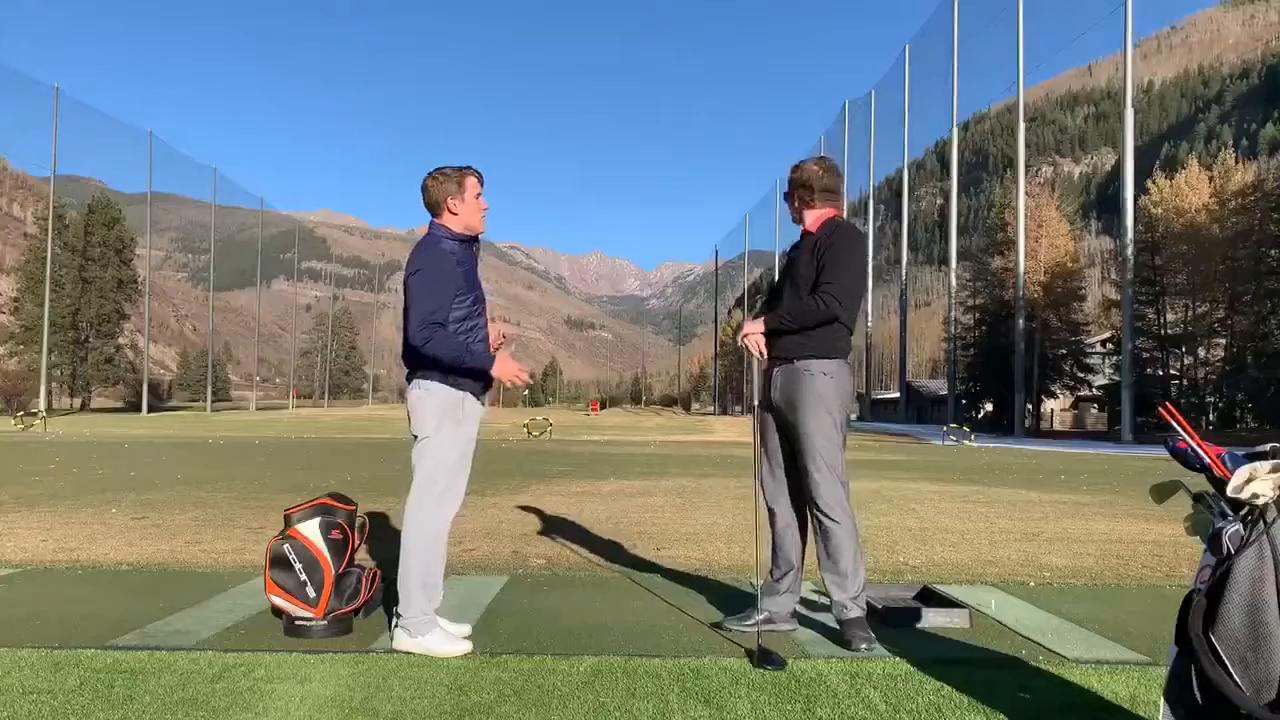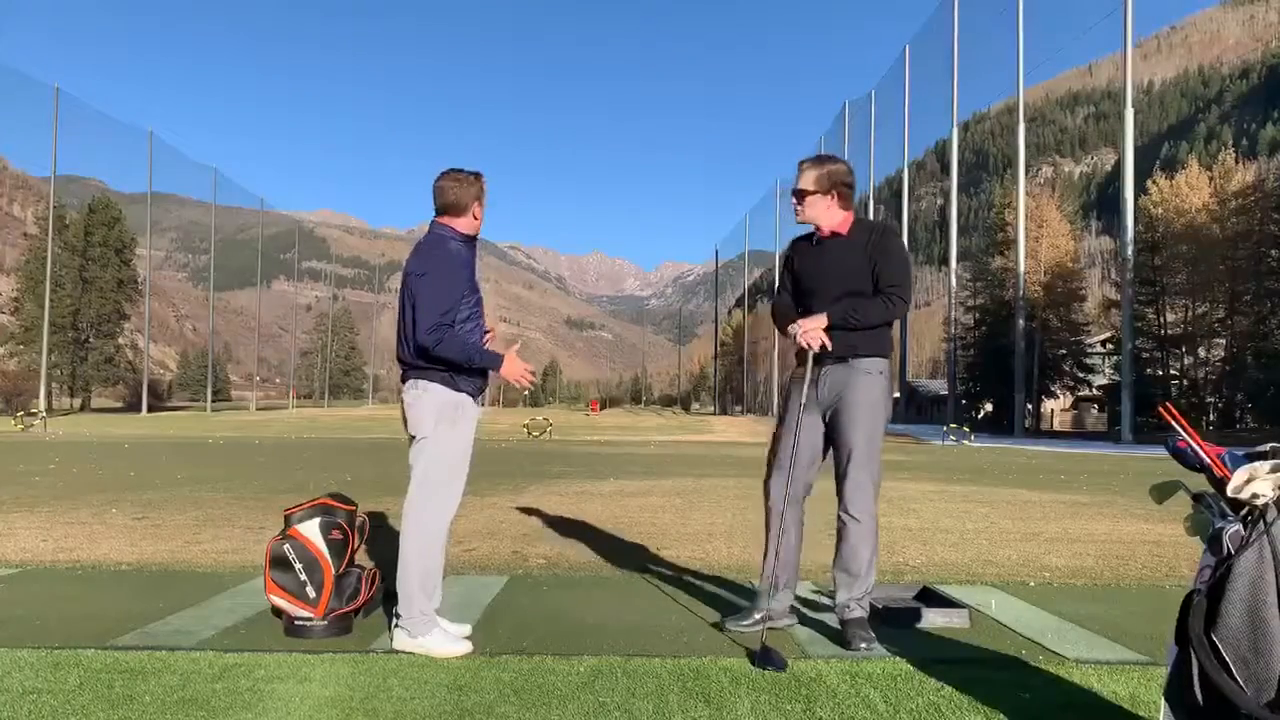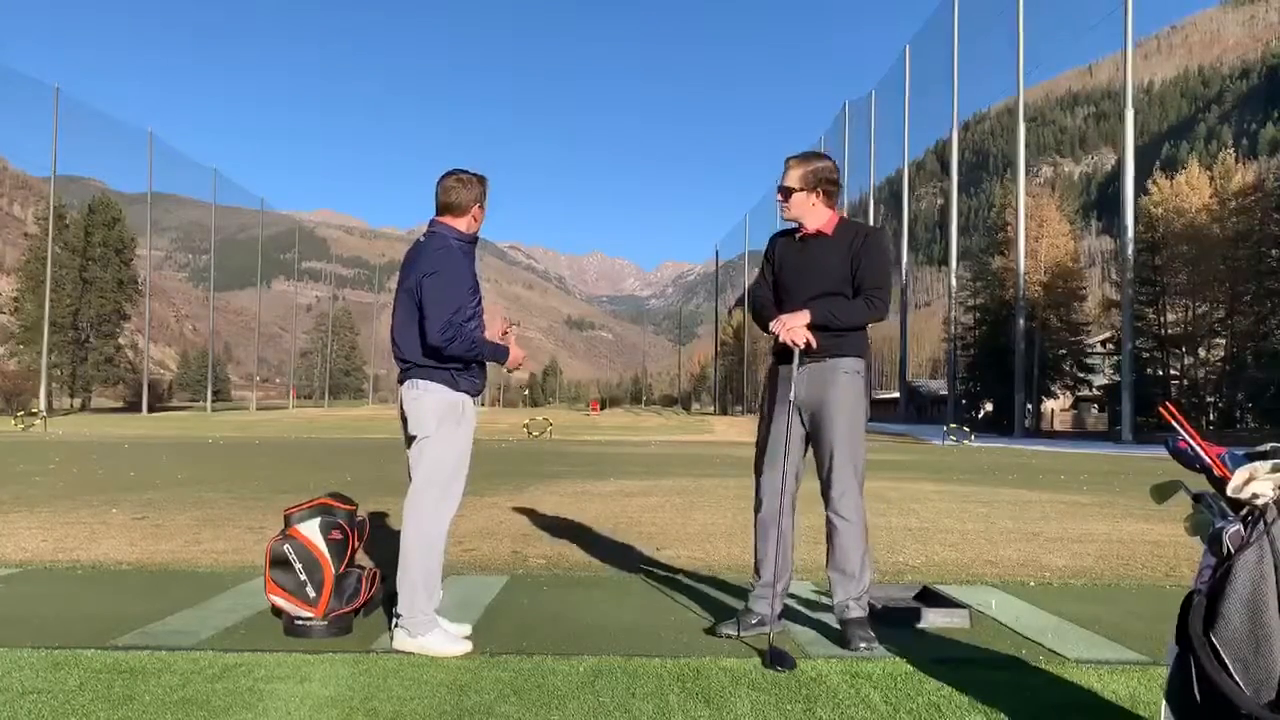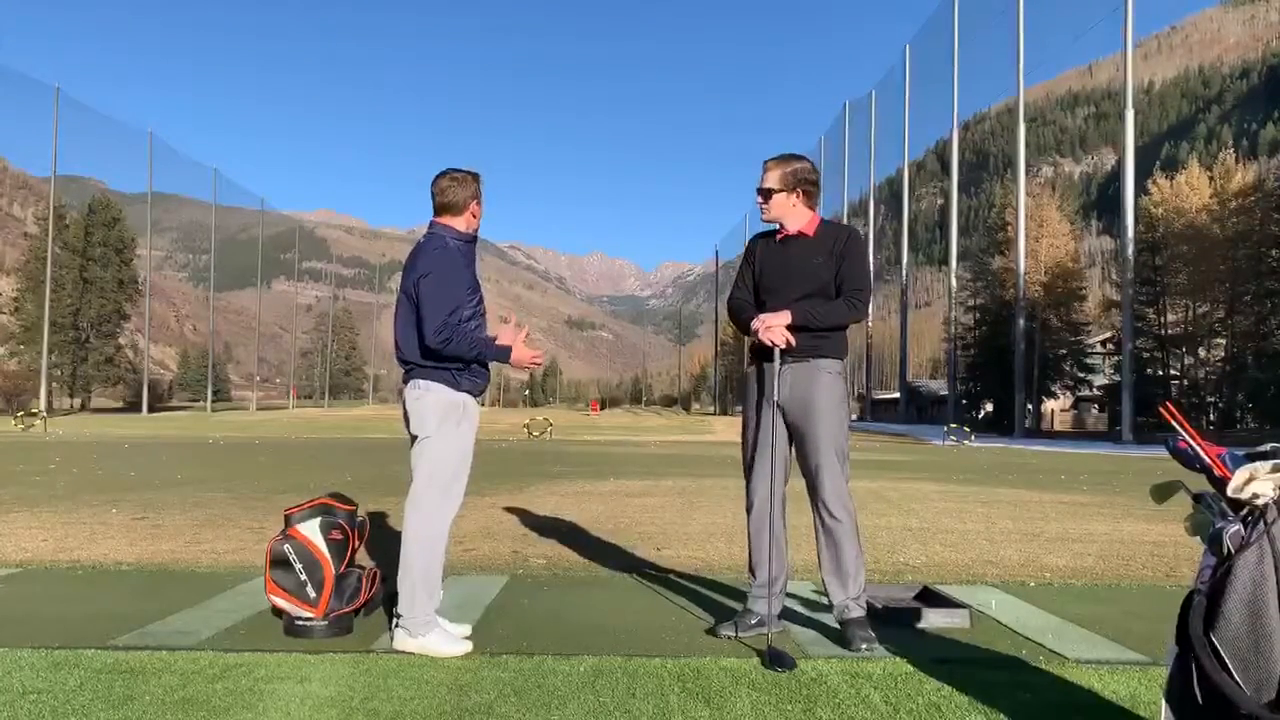
dt=0.7s
person 1, frame 1
left shoulder: (843, 237)
right shoulder: (800, 247)
left elbow: (832, 304)
right elbow: (776, 302)
left wrist: (766, 322)
right wrist: (755, 327)
left hip: (817, 374)
right hip: (778, 375)
left knee: (825, 493)
right knee: (781, 495)
left ankle: (851, 610)
right ankle: (778, 604)
person 1, frame 2
left shoulder: (879, 238)
right shoulder: (799, 250)
left elbow: (896, 301)
right elbow: (781, 304)
left wrist: (825, 318)
right wrist: (796, 326)
left hip: (861, 373)
right hip: (808, 375)
left knee: (855, 495)
right knee: (783, 485)
left ankle: (853, 610)
right ankle: (776, 600)
person 1, frame 3
left shoulder: (863, 239)
right shoulder: (780, 245)
left elbow: (874, 304)
right elbow: (759, 301)
left wrist: (807, 315)
right wrist: (779, 322)
left hip: (837, 372)
right hip: (784, 373)
left knee: (842, 493)
right knee: (771, 491)
left ankle: (852, 610)
right ankle: (764, 604)
person 1, frame 4
left shoulder: (843, 240)
right shoulder: (758, 246)
left elbow: (855, 304)
right elbow: (737, 302)
left wrist: (789, 315)
right wrist: (757, 323)
left hip: (818, 371)
right hip: (763, 372)
left knee: (830, 491)
right knee: (761, 492)
left ankle: (851, 609)
right ankle: (763, 604)
person 2, frame 1
left shoulder: (458, 251)
right shoulder: (436, 256)
right elbow: (425, 335)
left wrist: (482, 332)
right wrist: (489, 362)
left hip: (456, 393)
right hip: (444, 393)
left knee: (439, 503)
right knee: (431, 504)
left ankle: (422, 612)
right ankle: (414, 625)
person 2, frame 2
left shoulder: (441, 250)
right shoulder: (443, 256)
right elbow: (434, 337)
left wrist: (476, 334)
right wrist: (497, 362)
left hip: (445, 392)
right hip: (443, 393)
left knee: (434, 504)
right knee: (431, 505)
left ankle: (421, 612)
right ankle: (413, 624)
person 2, frame 3
left shoulder: (427, 250)
right shoulder: (446, 256)
right elbow: (445, 336)
left wrist: (482, 335)
right wrist: (501, 353)
left hip: (434, 390)
right hip: (443, 393)
left knee: (432, 503)
right knee: (432, 505)
left ankle: (420, 612)
right ankle: (415, 624)
person 2, frame 4
left shoulder: (436, 250)
right shoulder: (443, 255)
right elbow: (441, 336)
left wrist: (492, 340)
right wrist: (504, 354)
left hip: (443, 391)
right hip: (445, 393)
left knee: (434, 504)
right knee: (432, 505)
left ankle: (419, 613)
right ankle: (415, 624)
